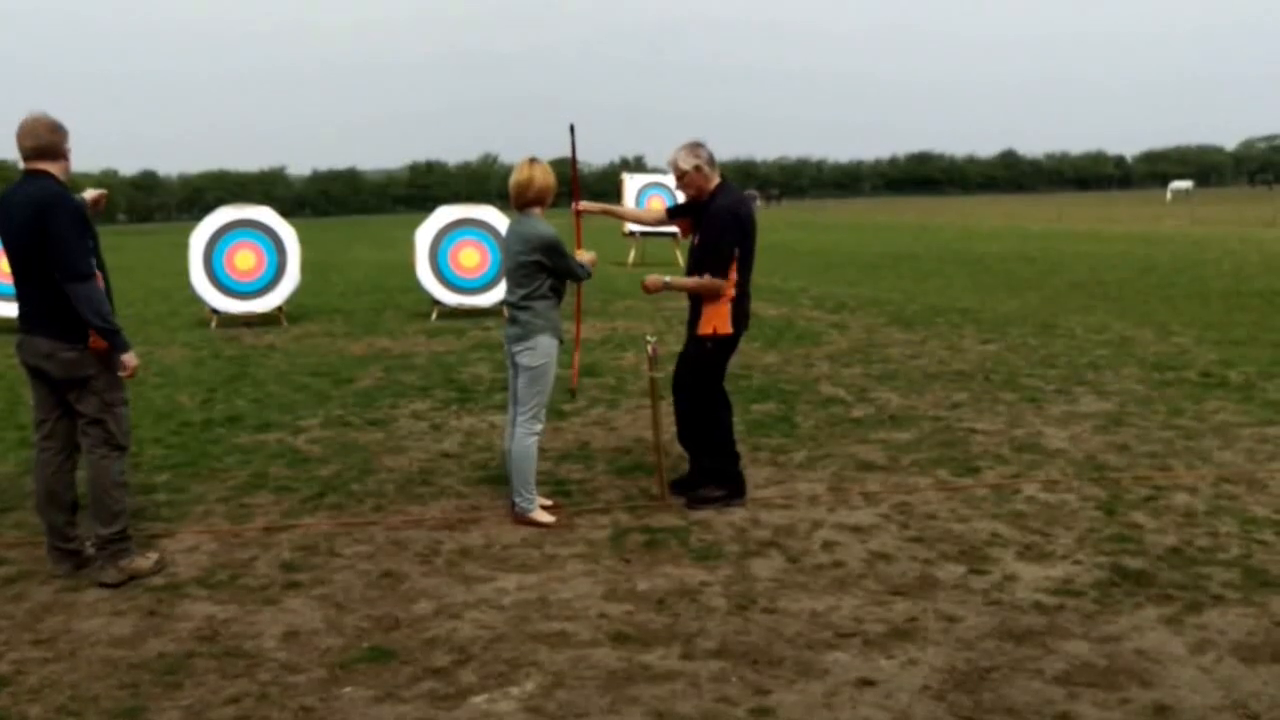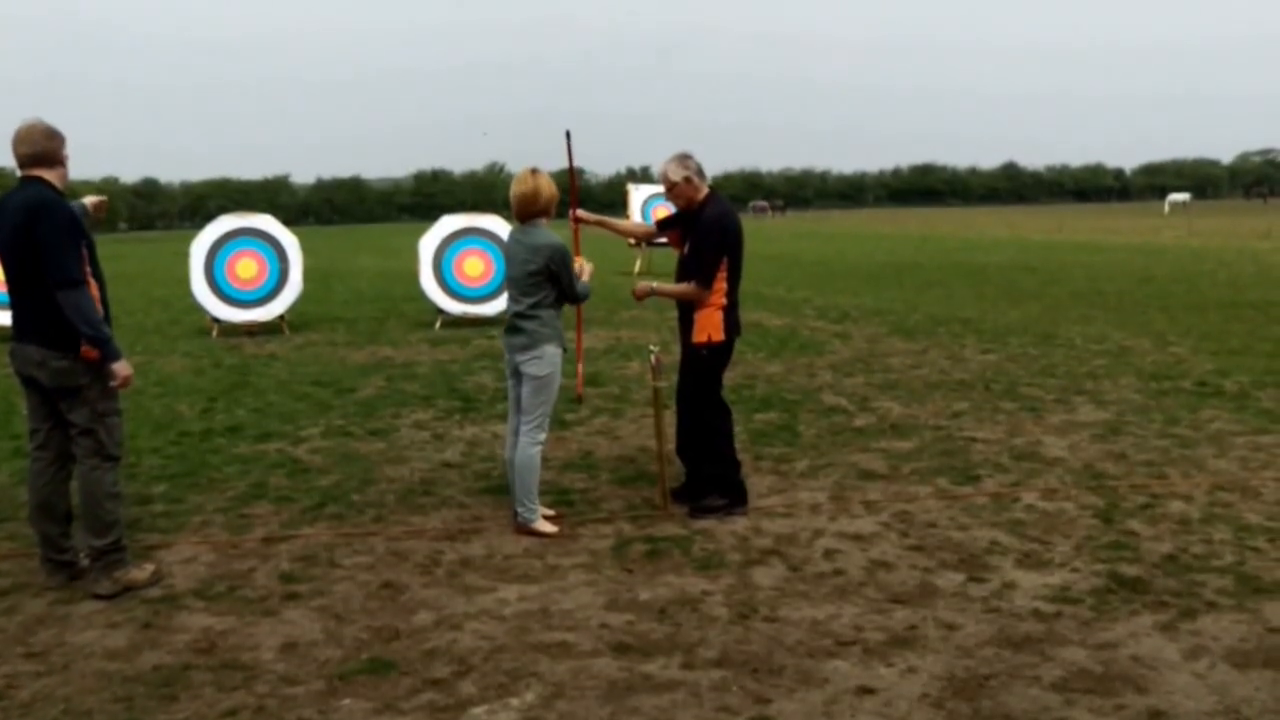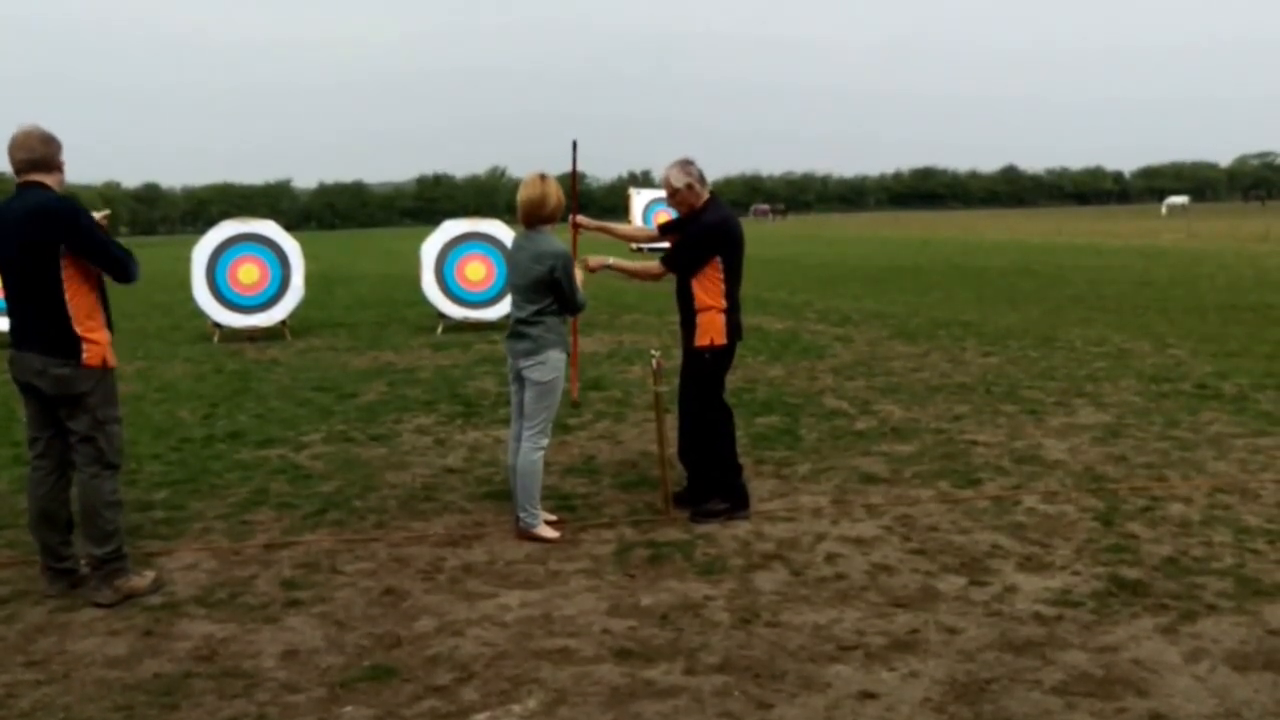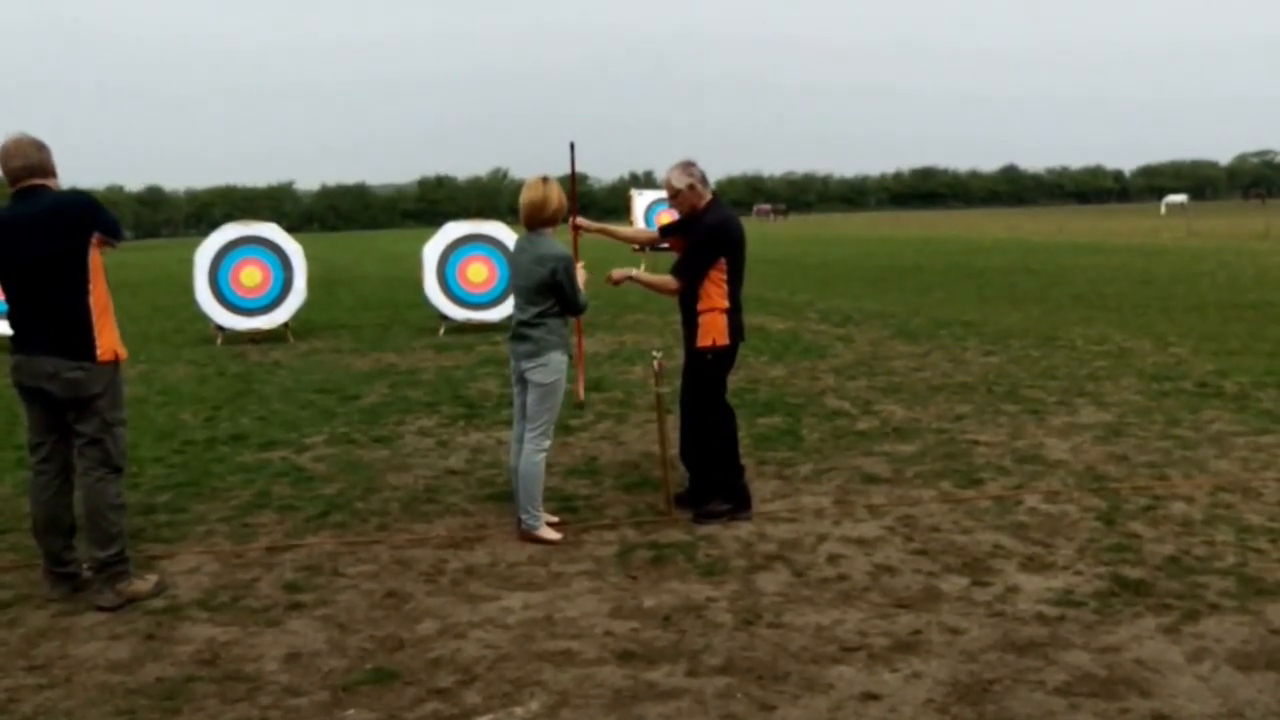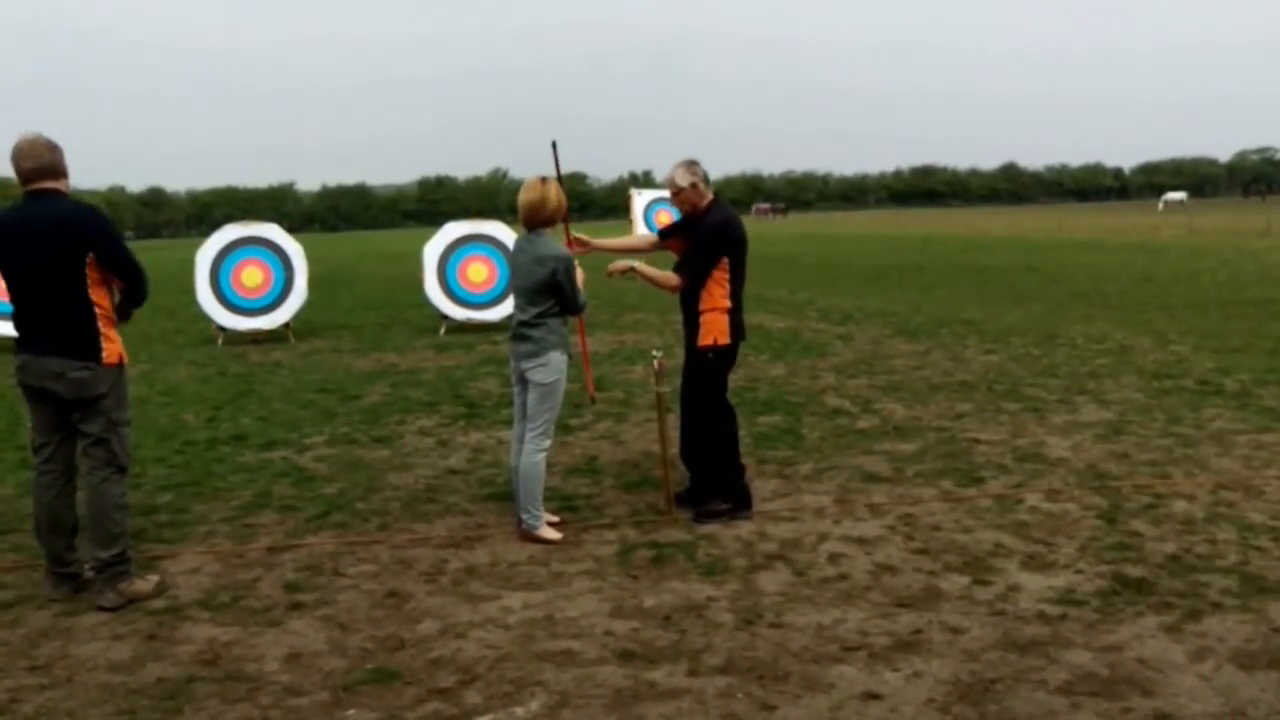
dt=1s
person 1, frame 1
right shoulder: (57, 201)
right elbow: (80, 282)
left wrist: (81, 206)
right wrist: (119, 343)
right hip: (78, 344)
left knee: (54, 444)
right knee: (105, 443)
left ankle: (64, 549)
right ankle: (115, 555)
person 1, frame 2
right shoulder: (51, 206)
right elbow: (70, 290)
left wrist: (80, 212)
right wrist: (110, 352)
right hip: (71, 354)
left knee: (47, 454)
right knee: (98, 455)
left ankle: (59, 561)
right ankle: (109, 566)
person 1, frame 3
right shoulder: (61, 210)
right elbow: (124, 269)
left wrist: (83, 231)
right wrist: (99, 236)
right hip: (75, 360)
left knee: (47, 462)
right knee: (97, 464)
left ankle: (58, 568)
right ankle: (109, 574)
person 1, frame 4
right shoulder: (75, 207)
right elbow: (113, 233)
right hip: (83, 361)
left knee: (48, 465)
right knee: (100, 465)
left ankle: (61, 573)
right ankle: (112, 578)
person 1, frame 5
right shoulder: (84, 218)
right elbow: (134, 281)
right wrist: (121, 308)
right hip: (88, 362)
left knee: (51, 465)
right knee: (105, 466)
left ankle: (62, 573)
right ankle: (113, 578)
person 2, frame 1
left shoulder: (515, 229)
right shoulder: (543, 234)
right elbow: (575, 273)
left wrist: (572, 262)
right wrist: (587, 263)
left hip: (516, 332)
right hip: (537, 336)
left knee: (516, 419)
right knee: (530, 423)
left ankle: (522, 494)
right ankle: (525, 505)
person 2, frame 2
left shoulder: (514, 239)
right shoulder: (552, 244)
right elbow: (574, 295)
left wrist: (567, 270)
right wrist: (585, 276)
left hip: (515, 341)
right hip: (541, 346)
left knee: (517, 428)
right knee: (533, 433)
left ankle: (523, 503)
right ankle: (527, 515)
person 2, frame 3
left shoulder: (518, 244)
right shoulder: (557, 252)
right elbow: (574, 305)
right wrist: (578, 281)
left hip: (518, 348)
right hip: (544, 352)
left knee: (519, 434)
right knee: (535, 438)
left ankle: (525, 509)
right ankle: (529, 521)
person 2, frame 4
left shoulder: (521, 246)
right shoulder: (558, 255)
right elbow: (576, 307)
right wrist: (580, 281)
left hip: (520, 349)
right hip: (546, 354)
left knee: (521, 436)
right knee: (537, 440)
left ankle: (528, 511)
right ankle: (531, 523)
person 2, frame 5
left shoulder: (520, 246)
right shoulder: (558, 255)
right elbow: (575, 306)
right wrist: (579, 281)
left hip: (520, 349)
right hip: (546, 354)
left knee: (522, 436)
right knee: (538, 440)
left ankle: (528, 510)
right ankle: (532, 522)
person 3, frame 1
left shoulder: (725, 209)
right shoulder: (708, 203)
left elbow: (714, 282)
right elbow: (657, 217)
left wrist: (665, 282)
right wrist: (601, 209)
left hip: (720, 318)
right hip: (707, 317)
left knee: (706, 394)
right knee: (686, 387)
left ankle: (727, 482)
right ankle: (702, 471)
person 3, frame 2
left shoulder: (714, 219)
right shoulder: (696, 214)
left elbow: (699, 289)
right elbow: (648, 231)
left wrist: (652, 288)
right wrist: (596, 220)
left hip: (712, 327)
right hip: (698, 326)
left knee: (707, 404)
right knee: (690, 403)
left ankle: (729, 491)
right ankle: (700, 481)
person 3, frame 3
left shoulder: (713, 223)
right shoulder: (699, 218)
left elbow: (657, 270)
right elbow: (649, 233)
left wrist: (608, 263)
right wrist: (596, 225)
left hip: (713, 330)
right hip: (701, 328)
left knee: (709, 408)
right knee: (693, 407)
left ankle: (731, 495)
right ankle: (702, 485)
person 3, frame 4
left shoulder: (715, 225)
right shoulder: (700, 219)
left elbow: (673, 284)
right elbow: (650, 236)
left wrist: (630, 274)
right wrist: (596, 228)
left hip: (715, 331)
right hip: (702, 329)
left knee: (711, 408)
right knee: (695, 407)
left ankle: (733, 496)
right ankle: (704, 486)
person 3, frame 5
left shoulder: (717, 224)
right shoulder: (698, 220)
left elbow: (675, 281)
right elbow: (650, 241)
left wrist: (632, 267)
right wrist: (593, 243)
left hip: (715, 331)
right hip: (702, 329)
left knee: (712, 408)
right knee: (695, 407)
left ankle: (734, 496)
right ankle: (704, 486)
